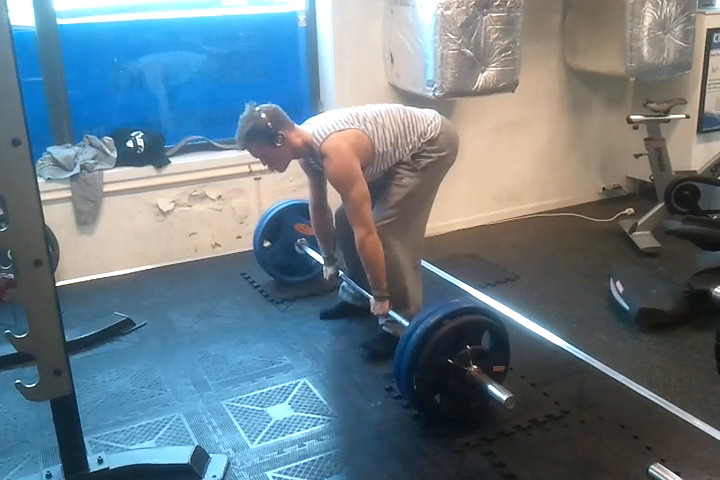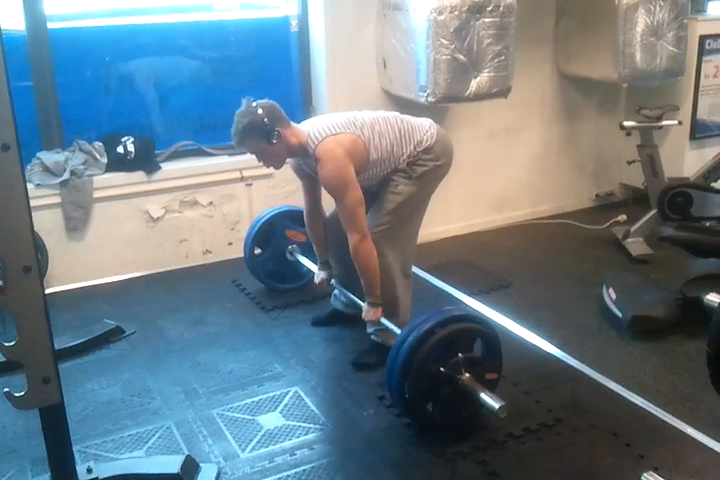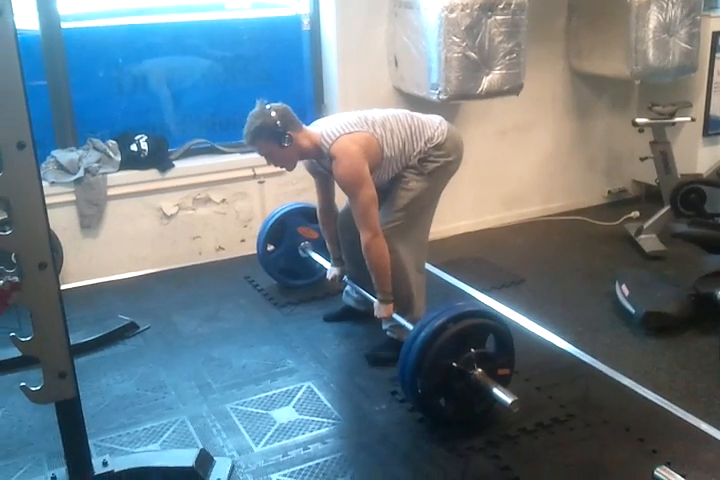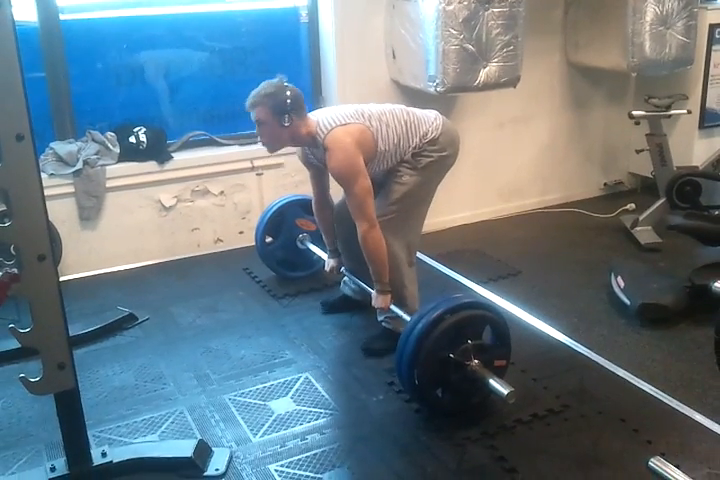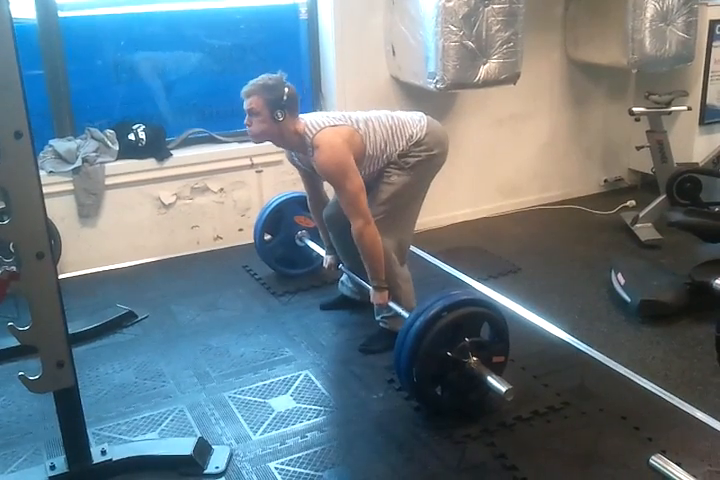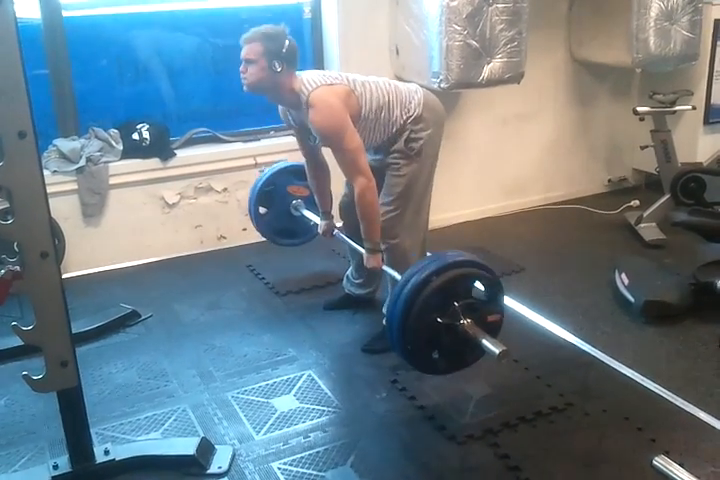
dt=0.7s
person 1, frame 1
left shoulder: (336, 154)
right shoulder: (306, 142)
left elbow: (365, 231)
right elbow: (318, 207)
left wrist: (381, 295)
right wrist: (328, 259)
left hip: (431, 143)
right hip: (402, 146)
left knee: (389, 231)
right knee: (346, 221)
left ankle: (400, 328)
right ankle: (357, 298)
person 1, frame 2
left shoulder: (330, 157)
right shoulder: (300, 149)
left elbow: (359, 237)
right elbow: (313, 211)
left wrist: (374, 302)
right wrist: (323, 265)
left hip: (426, 151)
right hip: (394, 155)
left knee: (382, 238)
right knee: (337, 227)
left ankle: (389, 338)
right ankle: (348, 305)
person 1, frame 3
left shoulder: (344, 156)
right shoulder: (313, 146)
left elbow: (371, 235)
right elbow: (326, 209)
left wrist: (385, 298)
right wrist: (336, 261)
left hip: (436, 149)
right hip: (406, 150)
left knee: (395, 235)
right knee: (349, 224)
left ankle: (404, 332)
right ankle: (360, 302)
person 1, frame 4
left shoulder: (339, 147)
right shoulder: (307, 142)
left elbow: (368, 226)
right elbow: (321, 201)
left wrist: (382, 289)
right wrist: (333, 253)
left hip: (433, 142)
right hip: (401, 144)
left knee: (389, 228)
right knee: (344, 215)
left ankle: (400, 326)
right ankle: (357, 292)
person 1, frame 5
left shoulder: (328, 149)
right shoulder: (295, 143)
left elbow: (363, 224)
right elbow: (316, 200)
left wrist: (380, 286)
right wrist: (330, 250)
left hip: (422, 144)
right hip: (395, 141)
left knee: (379, 231)
right knee: (336, 218)
left ankle: (398, 323)
right ankle: (356, 290)
person 1, frame 6
left shoulder: (323, 106)
right shoulder: (288, 105)
left elbow: (362, 181)
right elbow: (314, 161)
left wrist: (373, 250)
right wrist: (325, 215)
left hip: (417, 121)
right hip: (386, 130)
left knee: (395, 223)
right knee: (352, 210)
right ankle: (360, 290)
